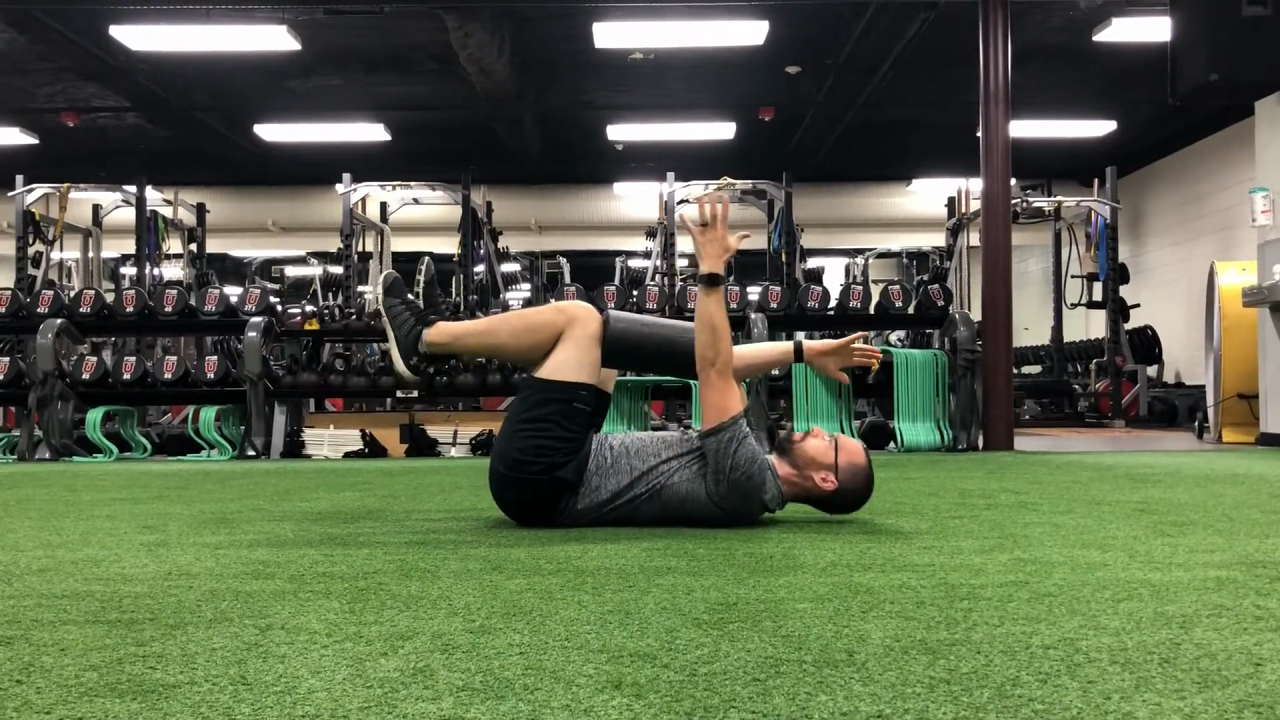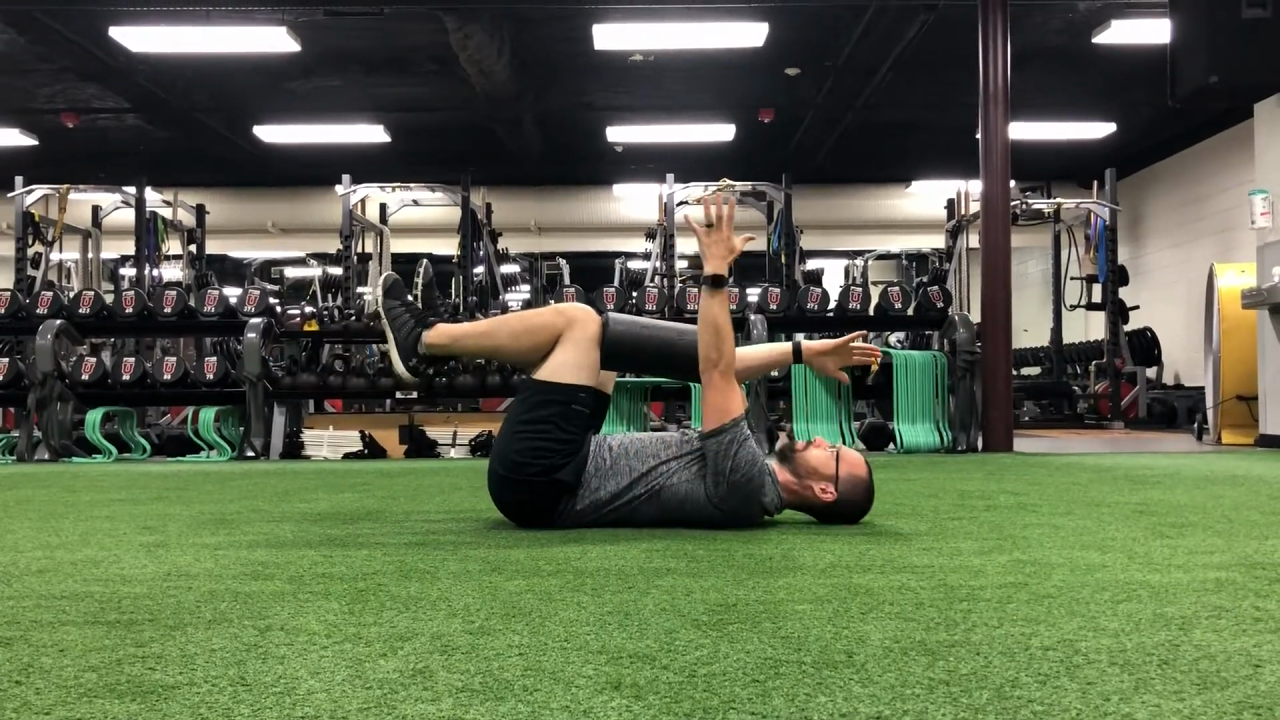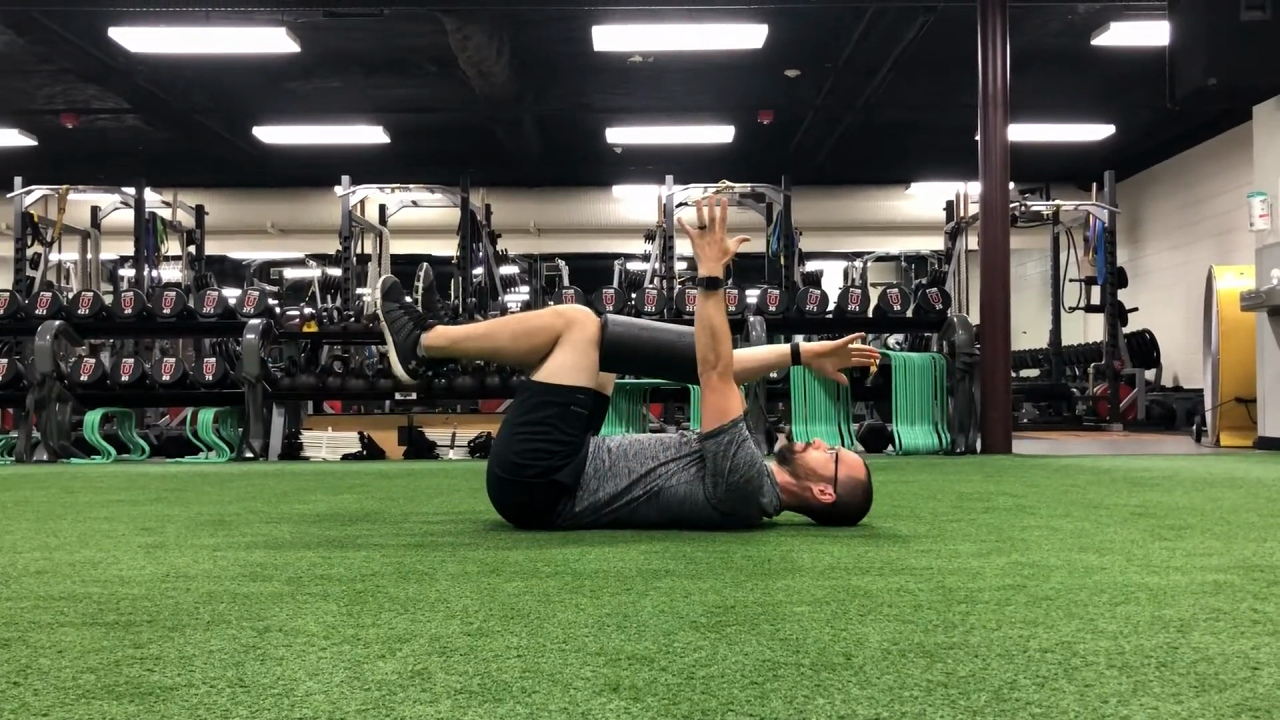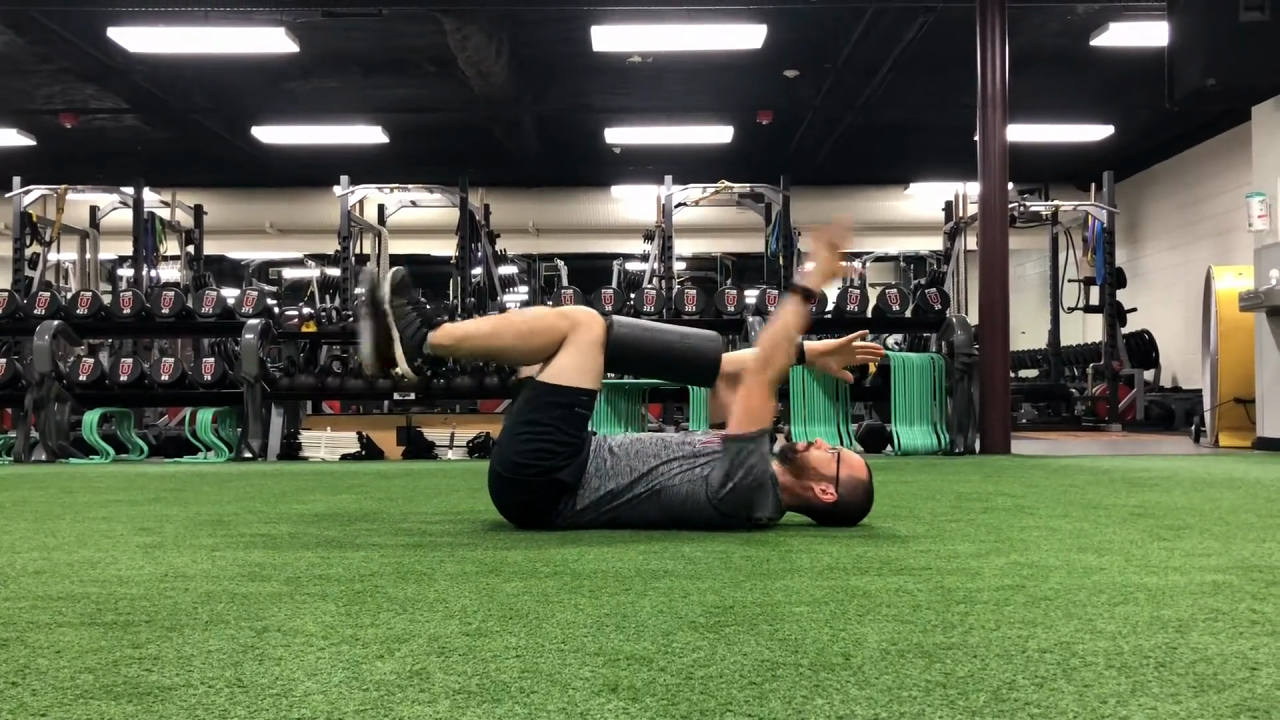
dt=0.3s
person 1, frame 1
left shoulder: (746, 479)
right shoulder: (754, 469)
left elbow: (714, 370)
right elbow: (722, 370)
left wrist: (711, 269)
right wrist: (805, 350)
left hip: (538, 479)
right hip: (554, 476)
left knee: (580, 318)
right knee: (595, 339)
left ankle: (423, 339)
right ankle: (441, 331)
person 1, frame 2
left shoulder: (746, 483)
right shoulder: (755, 473)
left elbow: (716, 372)
right elbow: (723, 372)
left wrist: (716, 271)
right wrist: (804, 350)
left hip: (537, 479)
right hip: (555, 476)
left knee: (578, 320)
right knee: (594, 342)
left ankle: (424, 340)
right ankle: (441, 334)
person 1, frame 3
left shoulder: (744, 486)
right shoulder: (751, 477)
left elbow: (716, 373)
right elbow: (721, 370)
left wrist: (710, 273)
right wrist: (804, 352)
left hip: (535, 482)
right hip: (549, 481)
left knee: (578, 320)
right knee: (597, 344)
left ankle: (422, 342)
right ankle: (435, 339)
person 1, frame 4
left shoulder: (750, 491)
right shoulder: (756, 480)
left elbow: (757, 379)
right elbow: (726, 375)
left wrist: (807, 288)
right wrist: (809, 350)
left hip: (536, 481)
right hip: (548, 479)
left knee: (583, 323)
right knee: (577, 336)
left ankle: (425, 338)
right ankle: (401, 345)
